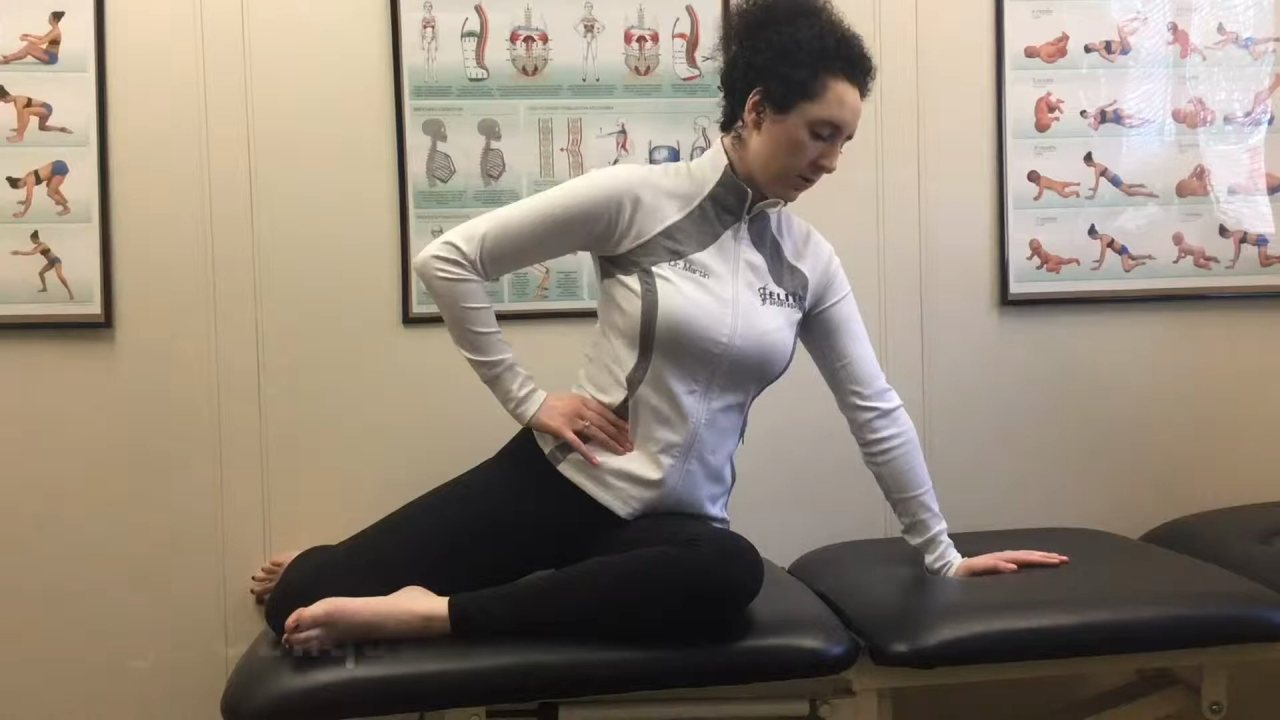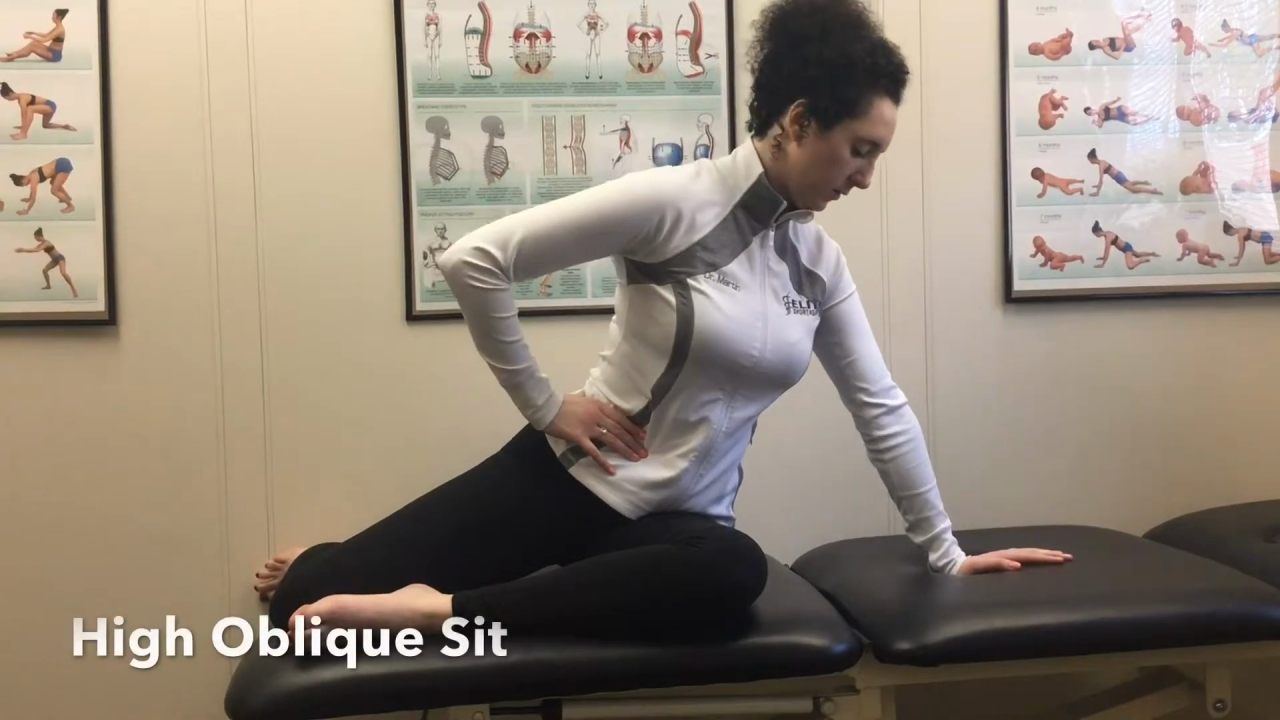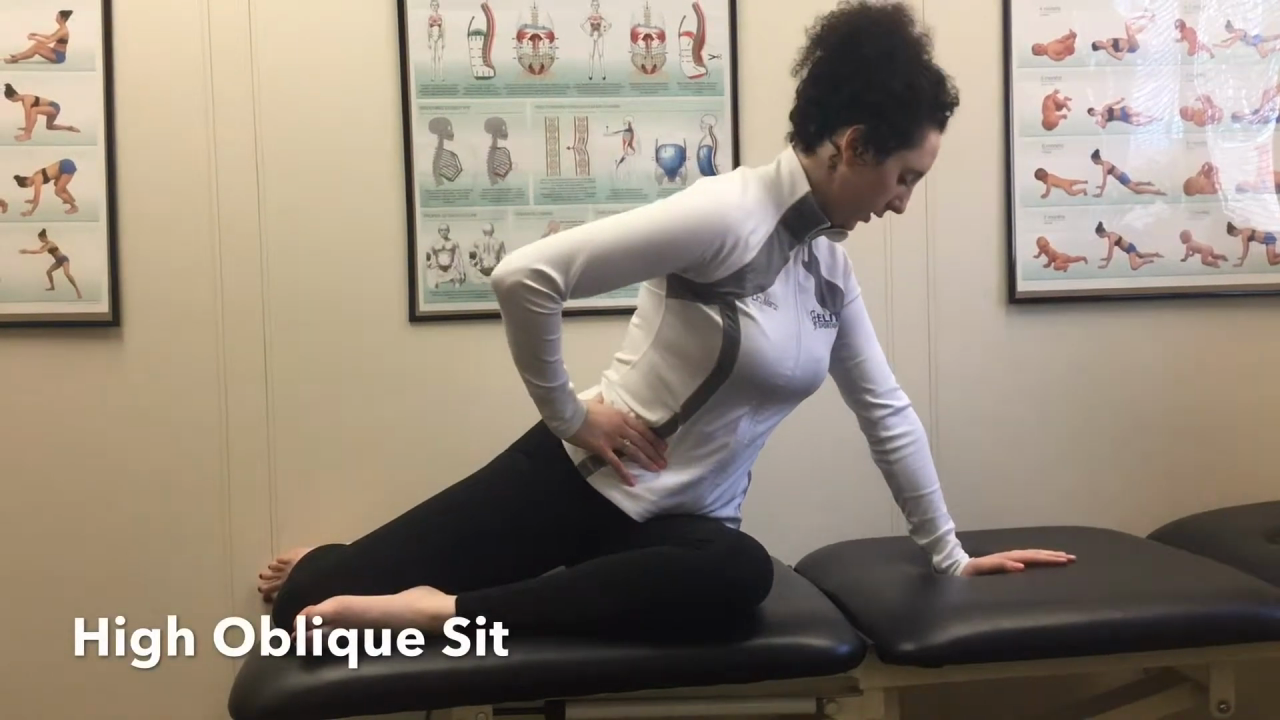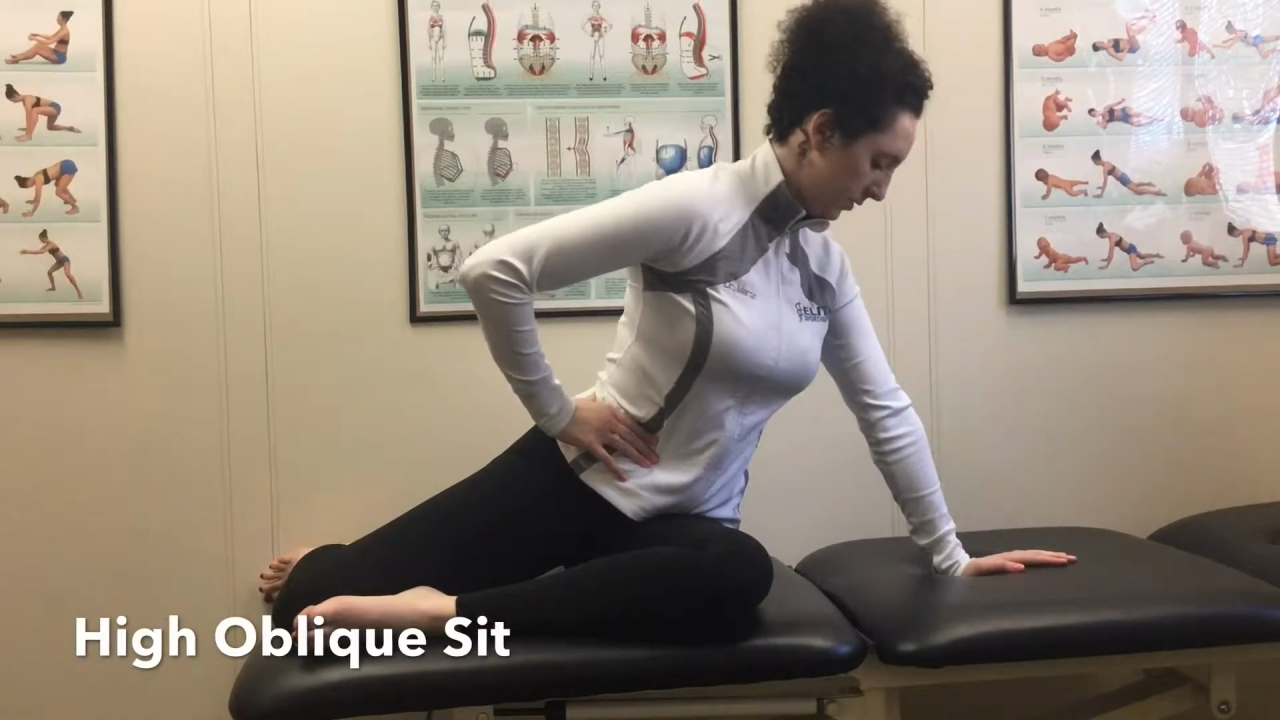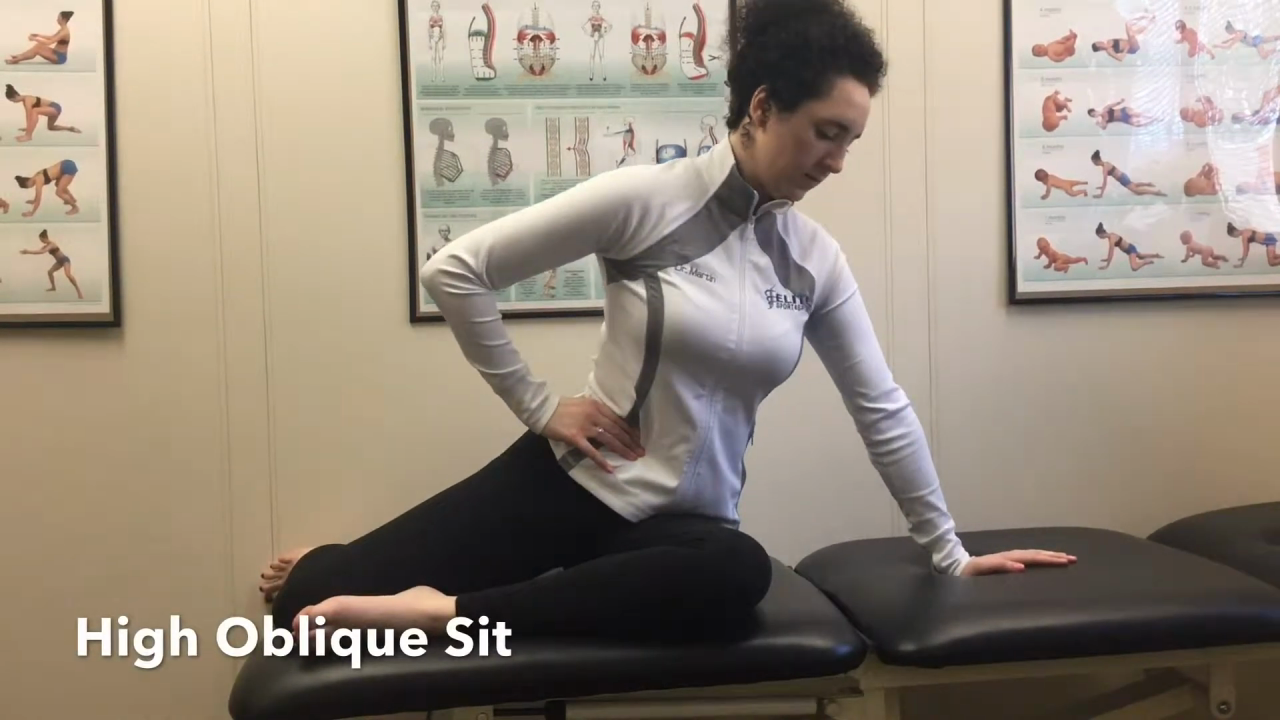
dt=1s
person 1, frame 1
left shoulder: (808, 260)
right shoulder: (636, 195)
left elbow: (875, 409)
right elbow: (448, 260)
left wrist: (939, 552)
right wrist: (526, 398)
left hip: (673, 518)
right hip: (559, 478)
left knee: (732, 575)
right knee: (306, 600)
left ankle: (435, 612)
right ankle: (316, 573)
person 1, frame 2
left shoulder: (818, 260)
right shoulder: (672, 200)
left elbow: (881, 408)
right elbow: (473, 260)
left wrist: (944, 552)
right wrist: (543, 404)
left hip: (676, 516)
right hip: (566, 475)
left knee: (736, 574)
right knee: (306, 597)
left ankle: (441, 608)
right ankle: (326, 571)
person 1, frame 3
left shoulder: (830, 265)
right shoulder: (725, 214)
left elbow: (887, 414)
right elbow: (525, 276)
left wrist: (948, 556)
right wrist: (567, 415)
left hip: (678, 520)
right hip: (578, 478)
left knee: (744, 576)
right knee: (310, 599)
left ankle: (446, 611)
right ankle: (322, 571)
person 1, frame 4
left shoulder: (824, 264)
right shoulder: (696, 207)
left elbow: (886, 412)
right elbow: (494, 269)
left wrist: (949, 554)
right wrist: (557, 413)
left hip: (683, 520)
right hip: (574, 478)
left knee: (743, 576)
right knee: (316, 599)
left ankle: (448, 612)
right ankle: (325, 570)
person 1, frame 5
left shoulder: (815, 259)
right shoulder: (645, 198)
left elbow: (883, 410)
right elbow: (454, 270)
left wrist: (947, 551)
right wrist: (538, 407)
left hip: (683, 519)
right hip: (568, 477)
left knee: (740, 575)
right knee: (313, 598)
left ankle: (447, 611)
right ankle: (328, 571)
